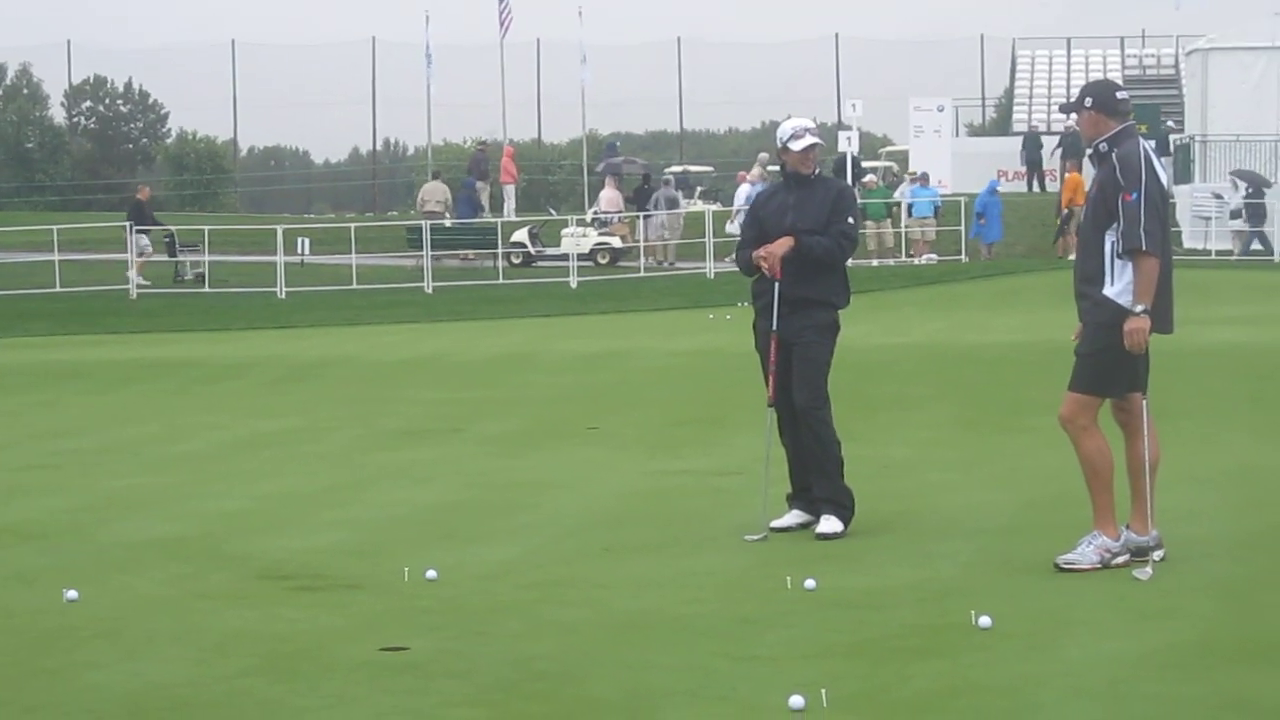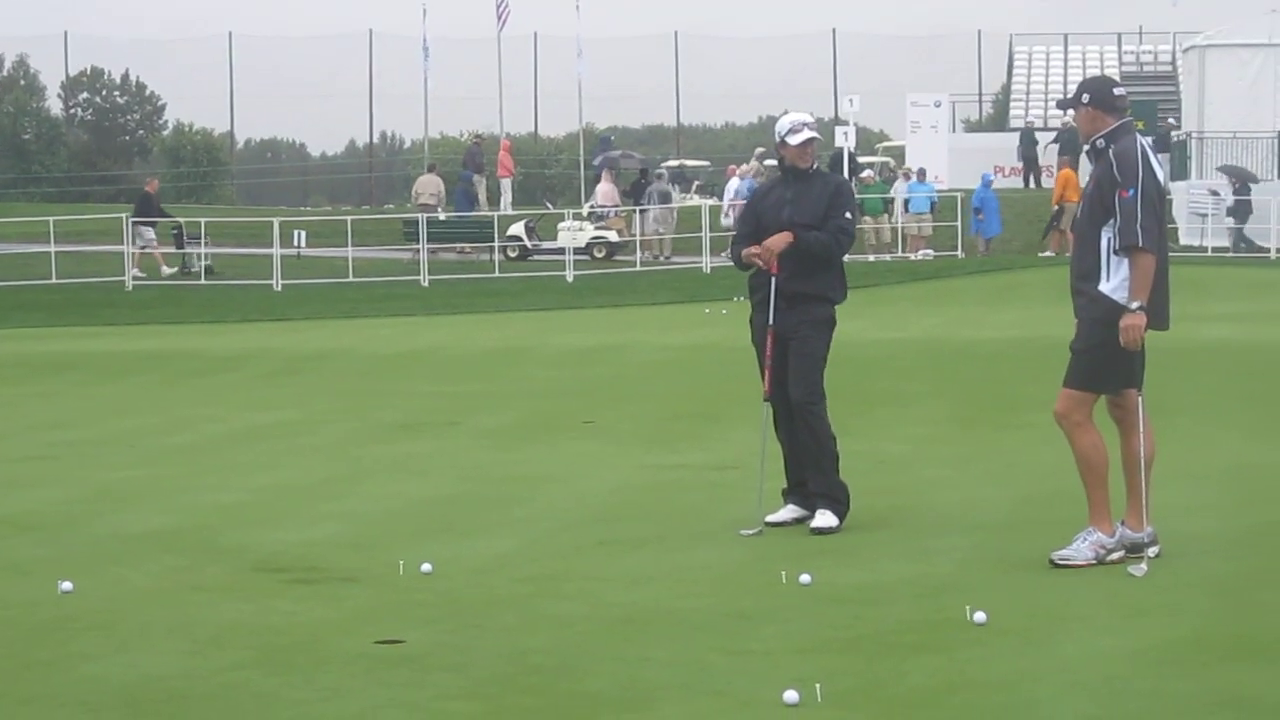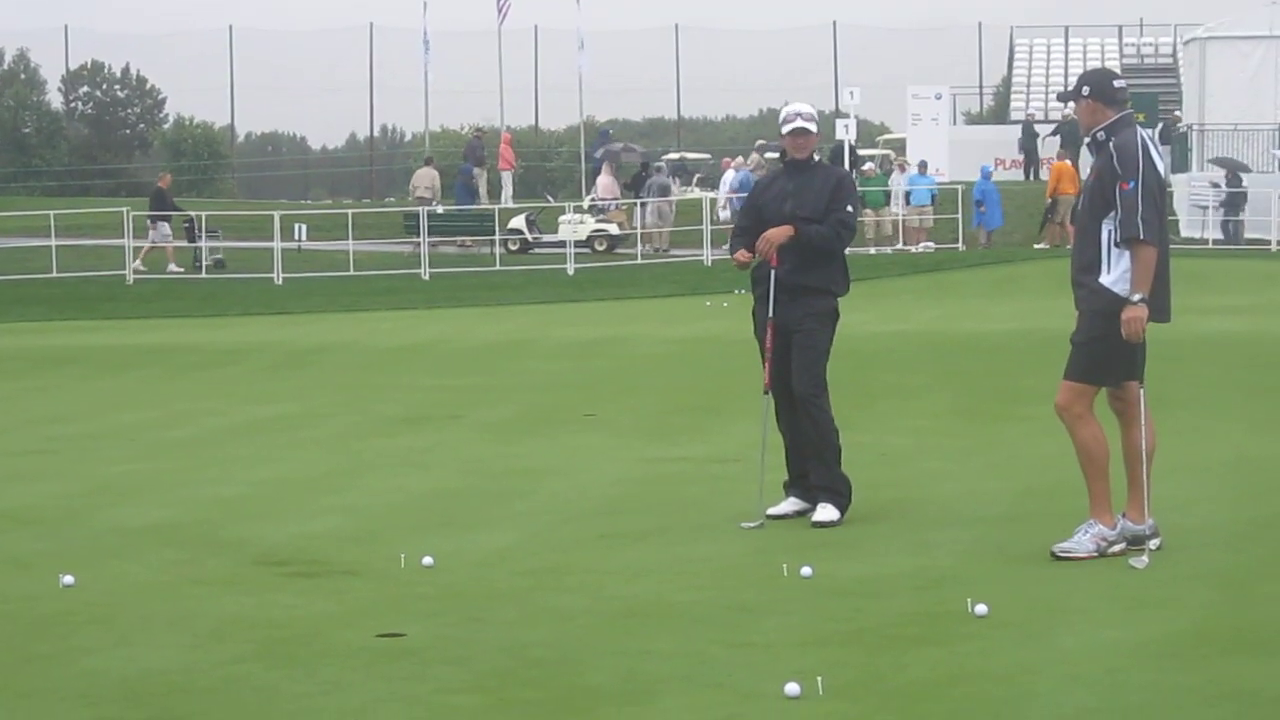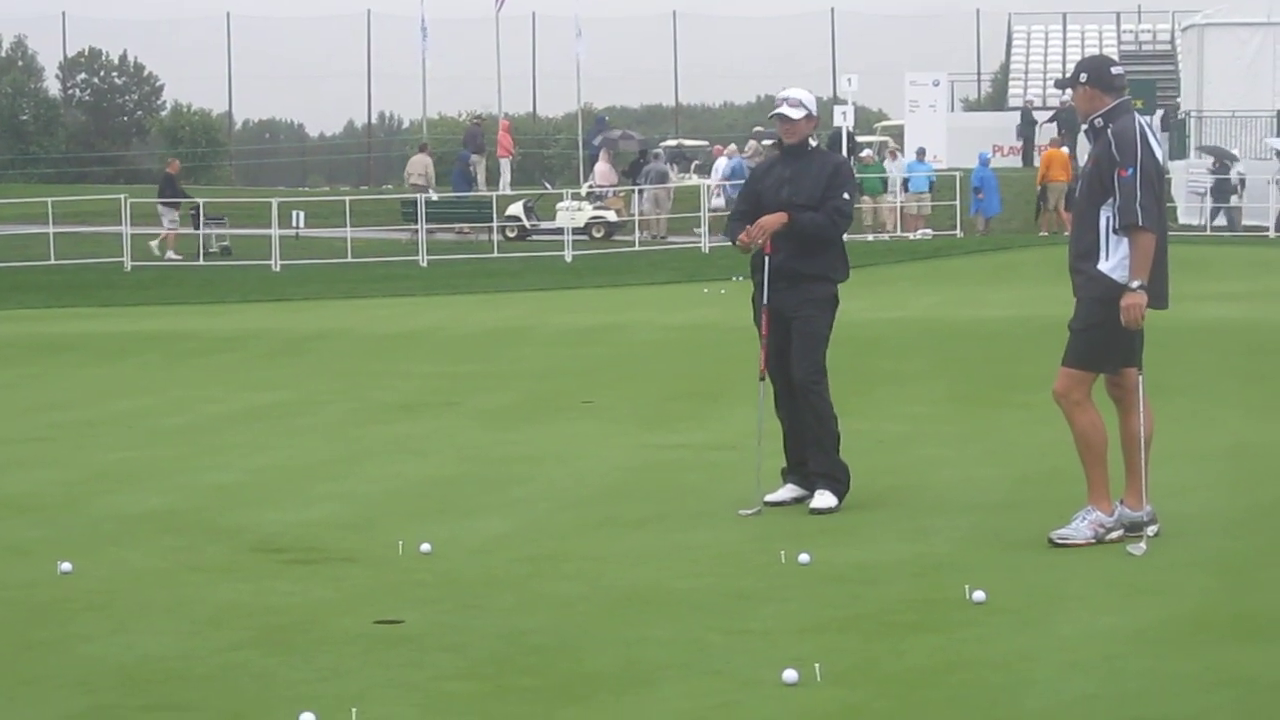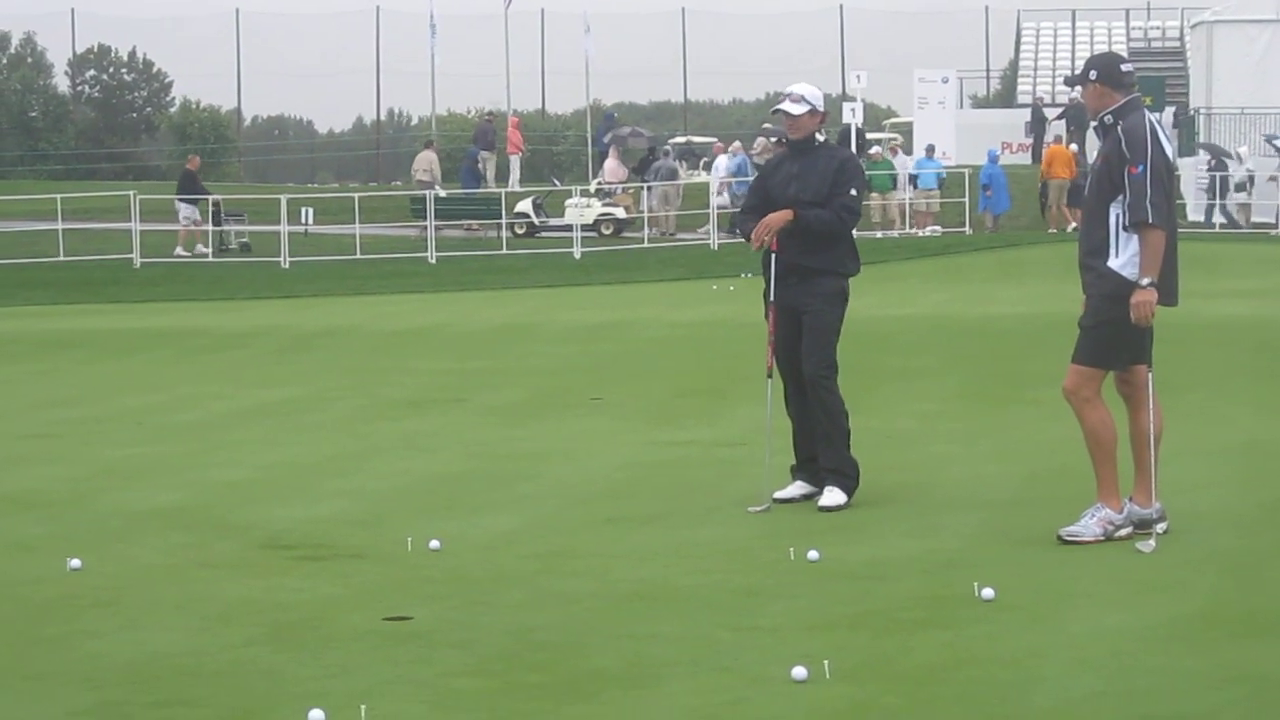
dt=0.2s
person 1, frame 1
left shoulder: (1129, 160)
right shoulder: (1119, 158)
left elbow: (1147, 242)
left wrist: (1140, 310)
left hip: (1122, 311)
right hip: (1115, 310)
left knee: (1076, 415)
right knee: (1129, 414)
left ankle: (1108, 536)
right ankle: (1141, 533)
person 1, frame 2
left shoulder: (1126, 156)
right shoulder: (1116, 154)
left elbow: (1143, 239)
left wrist: (1136, 306)
left hip: (1117, 307)
right hip: (1110, 306)
left knee: (1071, 411)
right knee: (1125, 410)
left ankle: (1103, 533)
right ankle: (1136, 530)
person 1, frame 3
left shoulder: (1127, 149)
right shoulder: (1117, 147)
left elbow: (1144, 232)
left wrist: (1138, 298)
left hip: (1118, 300)
right hip: (1112, 298)
left knee: (1072, 403)
right knee: (1125, 403)
left ankle: (1105, 525)
right ankle: (1137, 522)
person 1, frame 4
left shoulder: (1124, 136)
right shoulder: (1114, 134)
left elbow: (1143, 218)
left wrist: (1137, 285)
left hip: (1116, 287)
right hip: (1110, 285)
left knee: (1070, 389)
right knee: (1123, 390)
left ankle: (1103, 511)
right ankle: (1135, 509)
person 1, frame 5
left shoulder: (1135, 133)
right shoulder: (1123, 131)
left elbow: (1153, 215)
left wrist: (1147, 283)
left hip: (1126, 283)
right hip: (1119, 282)
left knee: (1080, 387)
right knee: (1133, 387)
left ankle: (1112, 509)
right ankle: (1144, 506)
person 2, frame 1
left shoulder: (837, 193)
right shoulder: (765, 200)
left elbow: (842, 245)
right elbow: (743, 255)
left wrist: (794, 242)
right wrist: (756, 256)
left hip: (815, 314)
right hip: (770, 314)
left knee: (810, 403)
right knee: (785, 408)
left ankle: (834, 504)
right ankle: (805, 501)
person 2, frame 2
left shoulder: (834, 188)
right shoulder: (763, 194)
left elbow: (839, 241)
right elbow: (739, 245)
left wrist: (793, 237)
right wrist: (746, 253)
left hip: (812, 309)
right hip: (767, 309)
left knee: (806, 398)
right knee: (780, 403)
left ankle: (829, 500)
right ankle: (800, 496)
person 2, frame 3
left shoulder: (836, 181)
right shoulder: (765, 185)
left elbow: (840, 234)
right elbow: (742, 233)
left wrist: (793, 231)
right wrist: (741, 252)
left hip: (815, 302)
right hip: (769, 301)
left knee: (809, 391)
right knee: (783, 395)
left ankle: (831, 493)
right ankle: (802, 489)
person 2, frame 4
left shoulder: (834, 167)
right shoulder: (764, 171)
left elbow: (836, 222)
right elbow: (739, 217)
left wrist: (787, 219)
right wrist: (742, 236)
left hip: (814, 288)
right hip: (769, 288)
left knee: (809, 378)
right knee: (783, 382)
left ankle: (830, 480)
right ankle: (800, 475)
person 2, frame 5
left shoulder: (842, 162)
right shoulder: (774, 166)
left elbow: (843, 218)
right elbow: (748, 213)
left wrist: (792, 216)
right wrist: (755, 232)
left hip: (824, 282)
right hip: (781, 283)
left knee: (818, 373)
right knee: (793, 378)
left ankle: (839, 476)
right ankle: (809, 472)
